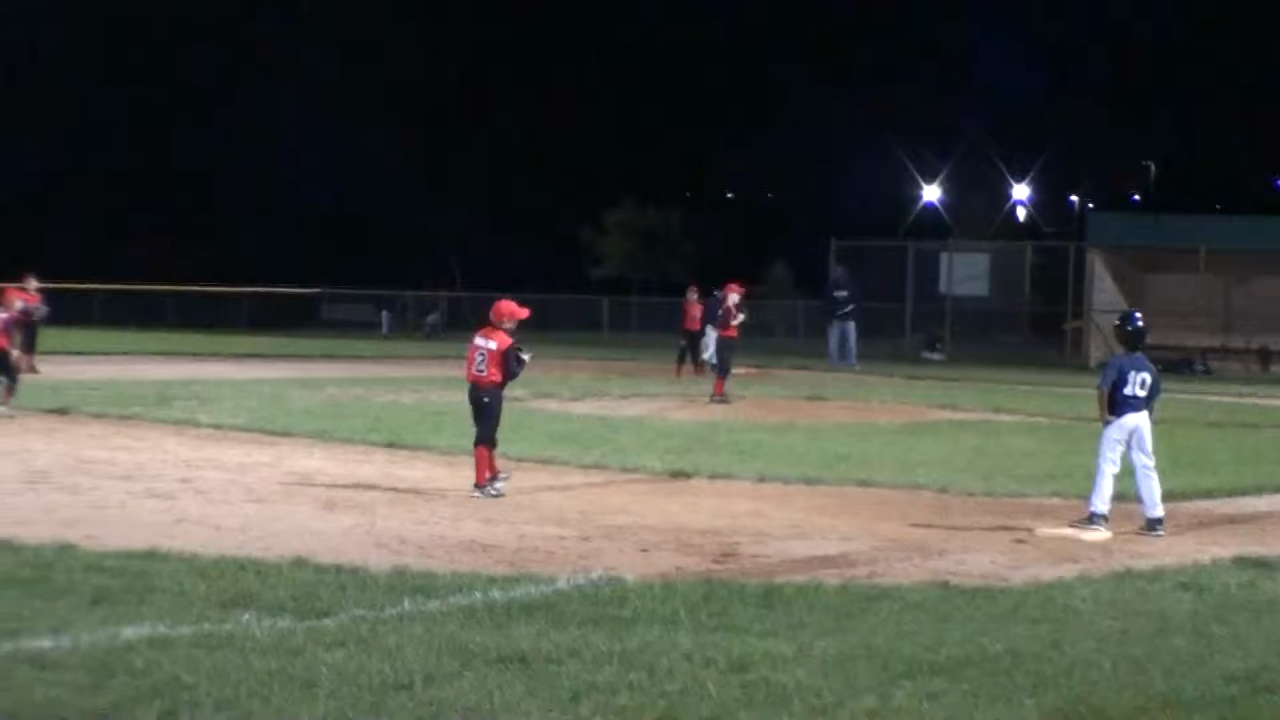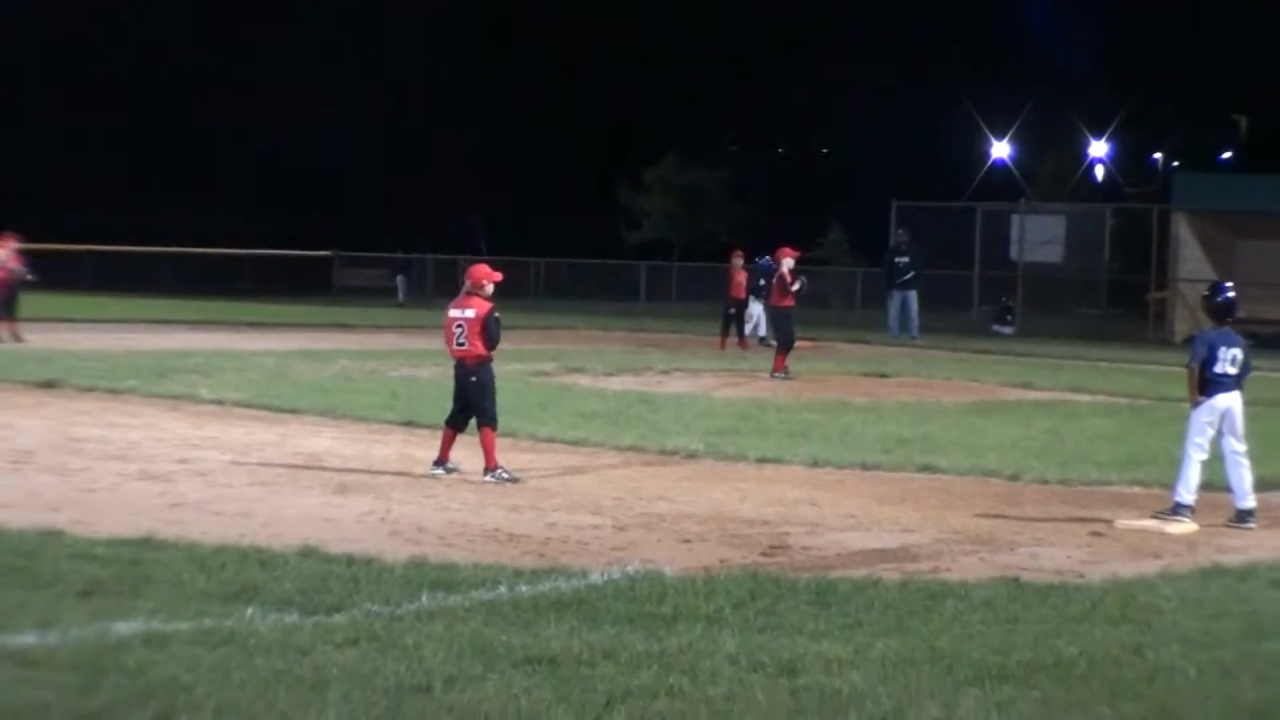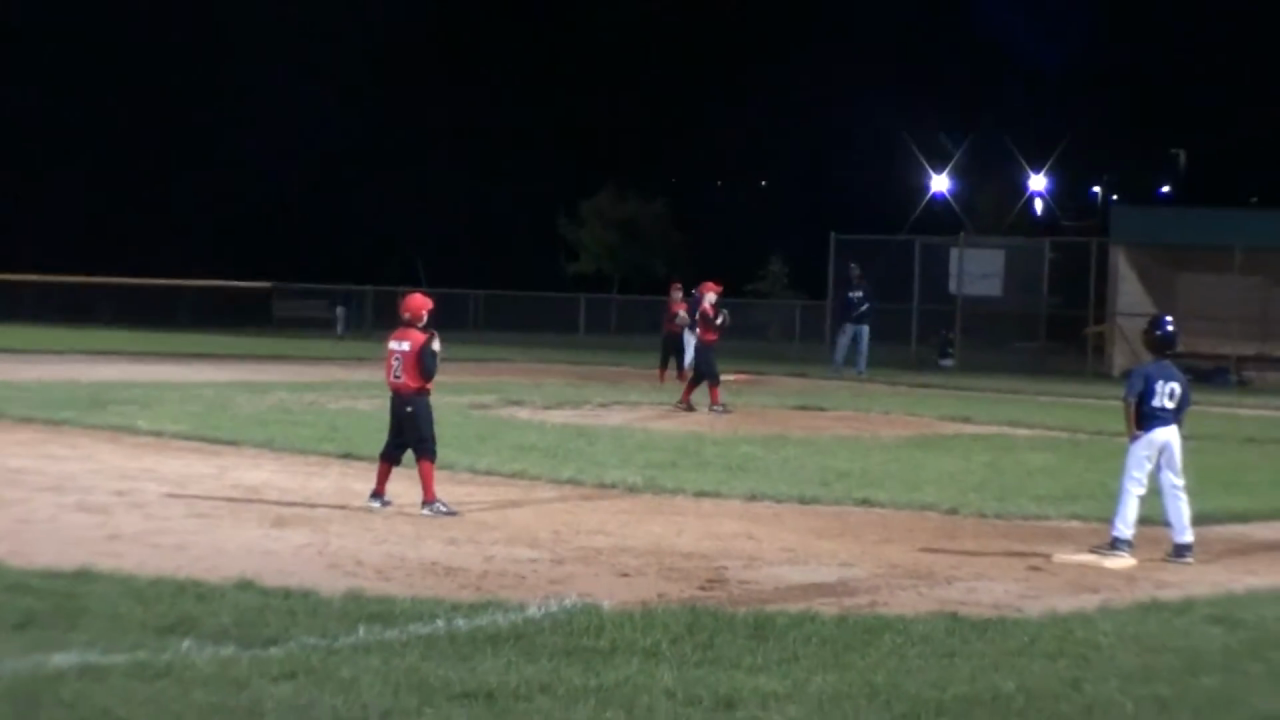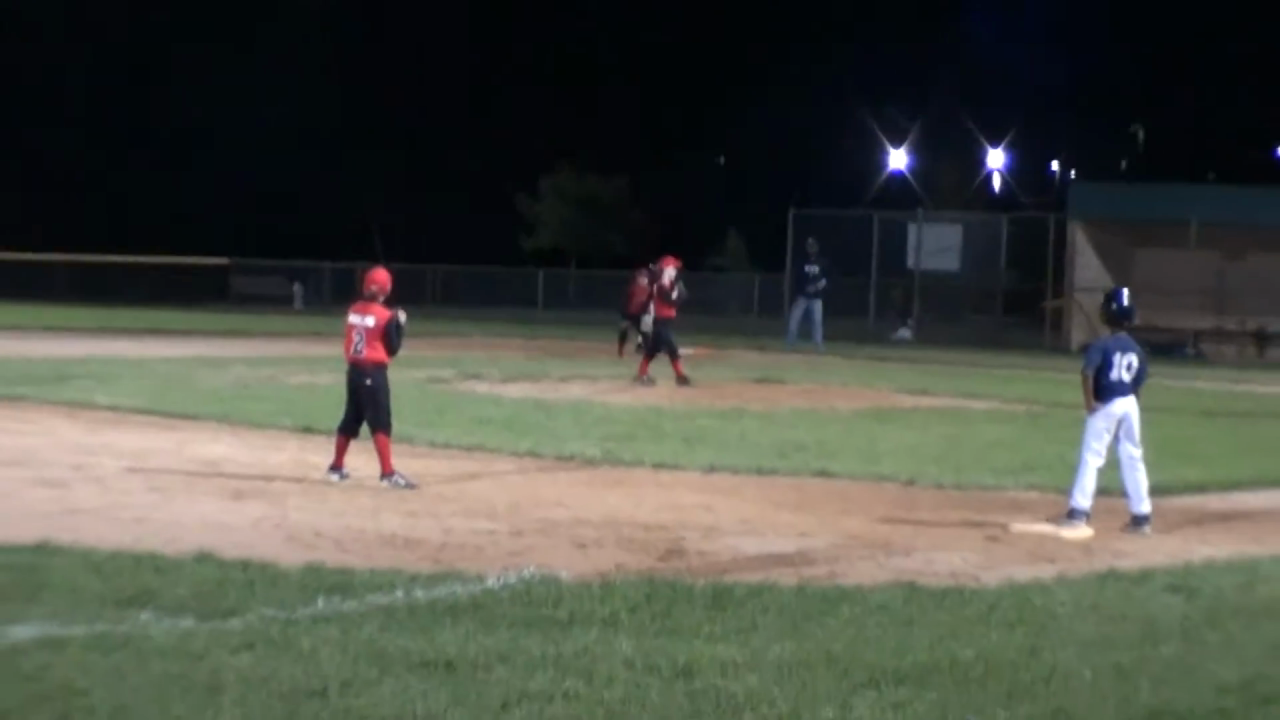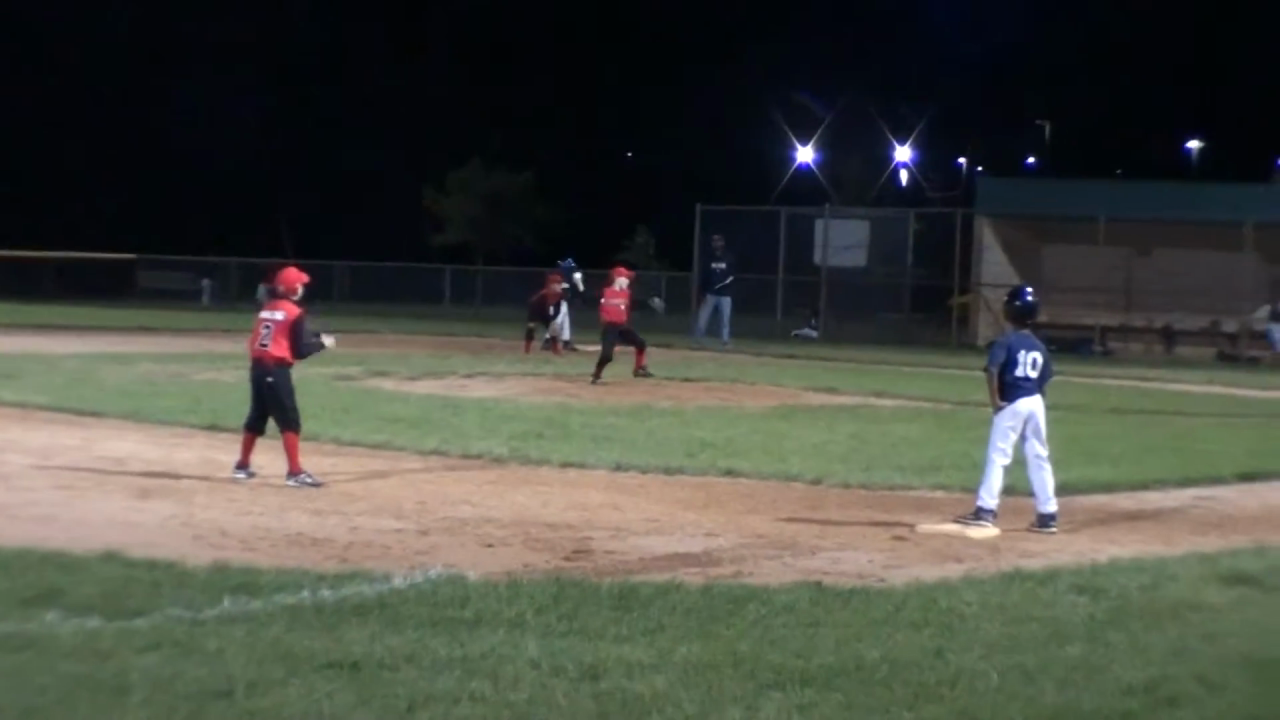
dt=0.7s
person 1, frame 1
left shoulder: (1117, 362)
right shoulder: (1149, 367)
left elbow: (1103, 388)
right elbow: (1152, 399)
left wrist: (1104, 414)
right wrist: (1145, 420)
left hip: (1119, 419)
right hip: (1142, 419)
left knee: (1107, 466)
right knee: (1146, 467)
left ankle: (1098, 515)
right ankle: (1155, 519)
person 1, frame 2
left shoulder: (1206, 337)
right shoulder: (1239, 342)
left elbow: (1193, 366)
right elbow: (1242, 376)
left wrist: (1194, 395)
right wrist: (1231, 395)
left hip: (1210, 400)
right hip: (1233, 399)
left knee: (1194, 451)
right knee: (1237, 454)
left ankle: (1183, 506)
right ankle: (1246, 510)
person 1, frame 3
left shoulder: (1143, 371)
right shoulder: (1179, 376)
left elbow: (1130, 400)
right elbow: (1181, 411)
left wrist: (1131, 430)
right wrist: (1171, 431)
left hip: (1148, 434)
right hip: (1171, 433)
left knee: (1132, 486)
right knee: (1175, 488)
left ankle: (1121, 541)
right ankle: (1183, 545)
person 1, frame 4
left shoulder: (1102, 344)
right shoulder: (1136, 349)
left elbow: (1088, 373)
right elbow: (1138, 383)
left wrist: (1090, 403)
right wrist: (1127, 402)
left hip: (1107, 406)
right hip: (1129, 405)
left knee: (1091, 457)
right knee: (1133, 460)
left ankle: (1079, 511)
right ankle: (1141, 515)
person 1, frame 5
left shoulder: (1005, 341)
right shoulder: (1039, 346)
left elbow: (992, 371)
right elbow: (1044, 380)
left wrist: (995, 401)
right wrist: (1033, 398)
left hip: (1012, 405)
right hip: (1035, 404)
left knee: (997, 456)
right knee: (1039, 458)
left ankle: (985, 510)
right ankle: (1048, 515)
person 2, frame 1
left shoulder: (479, 335)
right shoulder: (506, 343)
right elbow: (509, 375)
right wrist: (522, 361)
left hip: (475, 389)
right hip: (490, 393)
left knee: (486, 432)
right knee: (485, 435)
left ankle: (493, 473)
right ankle: (481, 484)
person 2, frame 2
left shoulder: (454, 306)
right shoulder: (486, 308)
left elbow: (449, 340)
right elbow: (492, 343)
right wrist: (496, 320)
left hip: (461, 366)
right hip: (479, 368)
left knee: (458, 414)
right knee: (487, 417)
left ankle: (441, 462)
right ankle: (491, 469)
person 2, frame 3
left shoulder: (395, 336)
right shoulder: (421, 340)
right elbow: (428, 374)
right wrist: (434, 351)
left hip: (397, 398)
right hip: (415, 400)
left knee: (393, 445)
right knee: (425, 448)
left ankle: (378, 494)
right ankle: (429, 501)
person 2, frame 4
left shoulder: (354, 310)
right shoulder: (386, 316)
right elbow: (392, 349)
right wrist: (400, 325)
left hip: (354, 371)
right hip: (373, 373)
left knee: (351, 418)
right knee: (380, 422)
left ankle: (336, 467)
right ankle: (388, 474)
person 2, frame 5
left shoulder: (267, 308)
right shoulder: (295, 313)
right elbow: (299, 350)
right wrist: (322, 343)
left hip: (257, 367)
right hip: (275, 370)
left knee: (256, 416)
right knee: (289, 420)
left ankle: (242, 466)
right ankle: (295, 473)
